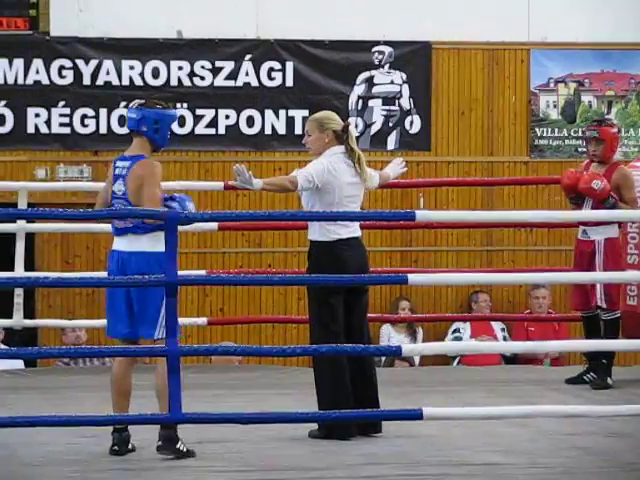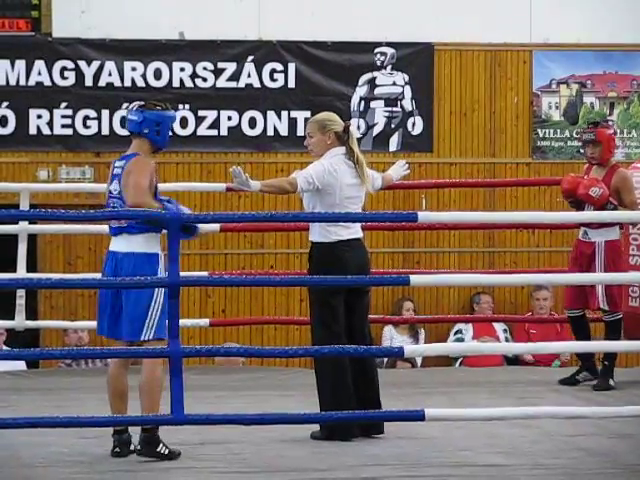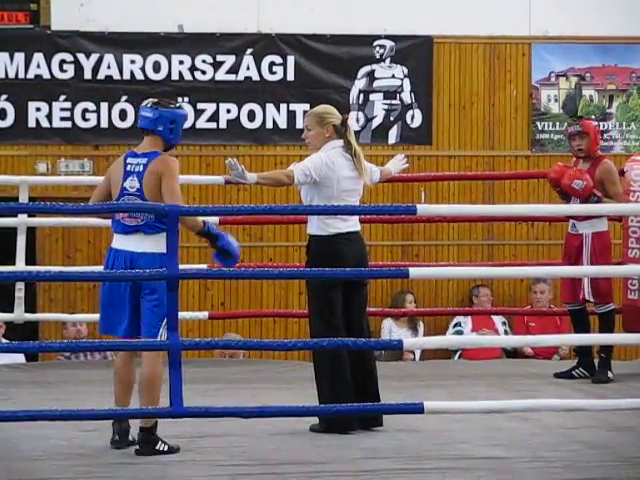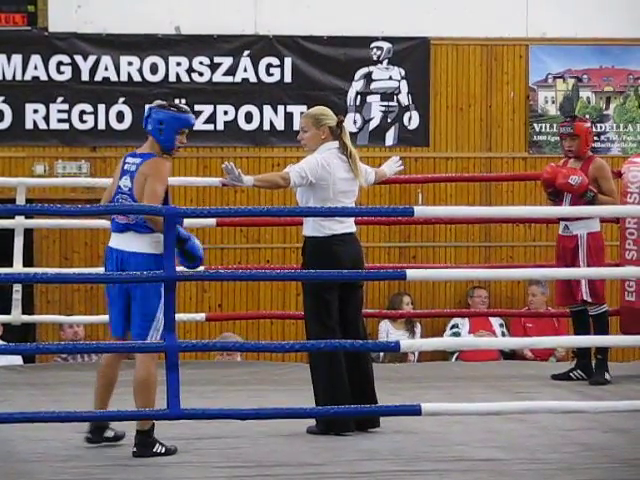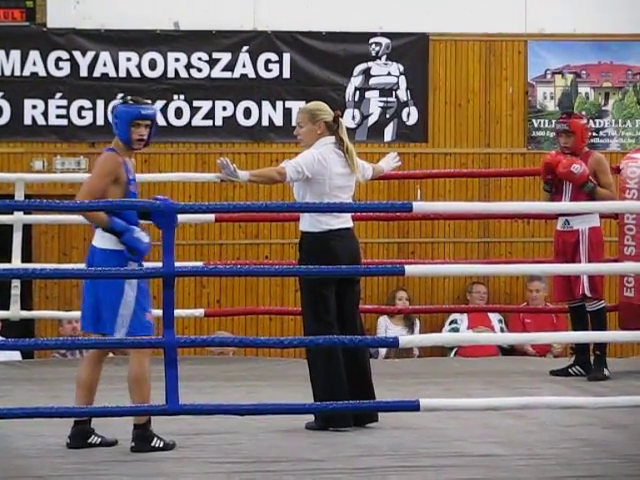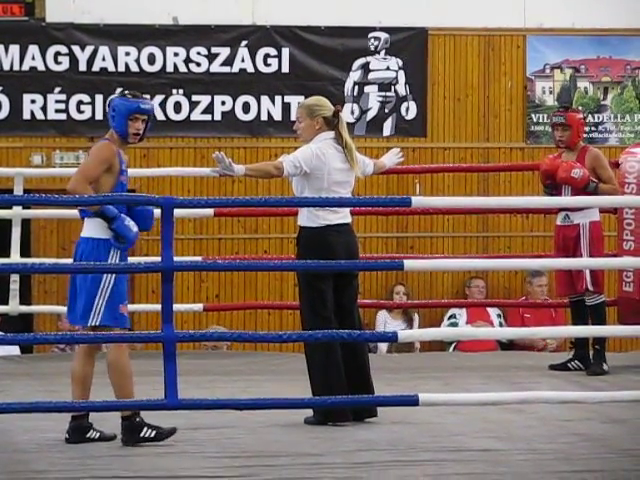
dt=0.4s
person 1, frame 1
left shoulder: (117, 165)
right shoulder: (150, 166)
left elbow: (100, 211)
right elbow: (153, 215)
right wrist: (177, 211)
left hip: (121, 256)
right hip: (150, 258)
left knee: (126, 349)
right knee: (163, 347)
left ankle: (120, 434)
right ankle: (168, 433)
person 1, frame 2
left shoulder: (119, 164)
right shoulder: (143, 163)
right elbow: (142, 204)
left hip: (117, 257)
right hip: (144, 259)
left knee: (122, 350)
right knee: (153, 349)
left ankle: (121, 436)
right ankle: (149, 436)
person 1, frame 3
left shoulder: (120, 163)
right shoulder: (165, 164)
left elbow: (94, 206)
right elbow: (179, 212)
right wrist: (215, 235)
left hip: (120, 255)
right hip: (155, 259)
left knee: (127, 345)
right knee: (154, 348)
left ankle: (121, 428)
right ankle: (148, 434)
person 1, frame 4
left shoulder: (126, 162)
right shoulder: (159, 165)
left elbow: (106, 206)
right elbow: (151, 211)
right wrist: (181, 238)
left hip: (116, 254)
right hip: (146, 259)
left knee: (120, 343)
right knee: (149, 350)
left ankle: (98, 421)
right ankle: (145, 436)
person 1, frame 5
left shoulder: (127, 163)
right shoulder: (111, 160)
right elbow: (82, 202)
left wrist: (145, 214)
right wrist: (118, 229)
left hip: (108, 256)
right hip: (116, 258)
left knee: (99, 345)
right knee: (139, 343)
left ankle: (80, 429)
right ankle: (143, 431)
person 1, frame 6
left shoulder: (115, 154)
right shoulder: (106, 148)
right elbow: (75, 186)
left wrist: (127, 209)
right wrist: (112, 214)
left hip: (94, 244)
right hip: (104, 247)
left knee: (89, 339)
right knee: (115, 334)
left ankle: (79, 424)
right ankle: (131, 423)
person 2, frame 1
left shoulder: (323, 166)
right shoulder: (355, 166)
left elbow: (291, 183)
right elbow: (379, 177)
left wrist: (256, 184)
right wrist: (393, 170)
left hip: (328, 255)
right hip: (355, 253)
left knee: (328, 338)
right knee: (357, 334)
left ankle: (337, 423)
right ankle: (366, 418)
person 2, frame 2
left shoulder: (324, 168)
right shoulder: (357, 167)
left elbow: (290, 184)
right elbow: (382, 179)
left wrist: (254, 185)
right wrist: (396, 172)
left hip: (329, 256)
right hip: (357, 254)
left knee: (330, 339)
right knee: (359, 335)
left ankle: (338, 424)
right ankle: (368, 419)
person 2, frame 3
left shoulder: (322, 160)
right shoulder: (355, 160)
left elbow: (287, 177)
right elbow: (380, 173)
left wrist: (250, 177)
right wrist: (394, 166)
left hip: (327, 250)
right hip: (355, 247)
left knee: (328, 331)
right knee: (357, 328)
left ankle: (337, 417)
right ankle: (367, 412)
person 2, frame 4
left shoulder: (318, 162)
right shoulder: (350, 162)
left elbow: (283, 179)
right elbow: (374, 175)
left wrist: (246, 180)
right wrist: (389, 169)
left hip: (323, 251)
right hip: (350, 248)
left knee: (324, 333)
right knee: (353, 328)
left ankle: (334, 419)
right ankle: (363, 413)
person 2, frame 5
left shoulder: (314, 157)
right shoulder: (346, 157)
left elbow: (280, 174)
right elbow: (371, 171)
left wrist: (242, 175)
right wrist: (386, 165)
left hip: (320, 246)
right hip: (347, 243)
left knee: (322, 328)
right knee: (350, 324)
left ankle: (333, 414)
right ankle: (361, 408)
person 2, frame 6
left shoulder: (312, 152)
right shoulder: (347, 152)
left elbow: (276, 168)
right elbow: (373, 166)
left wrist: (239, 169)
right wrist: (389, 160)
left hip: (317, 240)
right hip: (345, 239)
left knee: (320, 323)
right knee: (348, 319)
left ankle: (332, 408)
right ankle: (360, 403)
person 3, frame 1
right shoulder: (585, 167)
left wrist: (608, 199)
right wrist: (572, 196)
left hip: (606, 241)
right hip: (584, 240)
left knee: (608, 304)
right knee: (584, 305)
left ankle: (605, 369)
right ankle: (593, 366)
person 3, frame 2
right shoulder: (587, 170)
left wrist: (608, 204)
right wrist: (573, 200)
left hip: (607, 243)
right hip: (584, 242)
left knee: (610, 306)
right knee: (574, 306)
left ankle: (607, 370)
right ankle: (587, 366)
person 3, frame 3
left shoulder: (605, 166)
right shoulder: (574, 164)
left elbow: (620, 205)
left wrist: (592, 196)
right wrist: (561, 190)
left hip: (595, 235)
right hip: (574, 234)
left knee: (600, 297)
right knee: (573, 299)
left ankle: (605, 362)
right ankle: (584, 362)
person 3, frame 4
left shoulder: (597, 165)
right shoulder: (563, 165)
left elbow: (614, 203)
left wrist: (587, 193)
right wrist: (551, 192)
left hip: (587, 235)
right hip: (565, 235)
left knee: (593, 298)
right knee: (573, 301)
left ankle: (601, 365)
right ankle: (583, 364)
person 3, frame 5
left shoulder: (595, 160)
right shoulder: (558, 160)
left elbow: (612, 197)
left wrist: (585, 183)
right wrist: (549, 180)
left hip: (587, 230)
right hip: (563, 231)
left knee: (591, 294)
right knee: (572, 297)
left ankle: (600, 361)
right ankle: (581, 360)
person 3, frame 6
left shoulder: (592, 155)
right shoulder: (556, 159)
left elbow: (615, 190)
left wrist: (587, 184)
right wrist: (547, 184)
left hip: (587, 225)
right hip: (563, 226)
left knee: (591, 289)
right knee: (573, 291)
left ankle: (599, 355)
right ankle: (580, 354)
